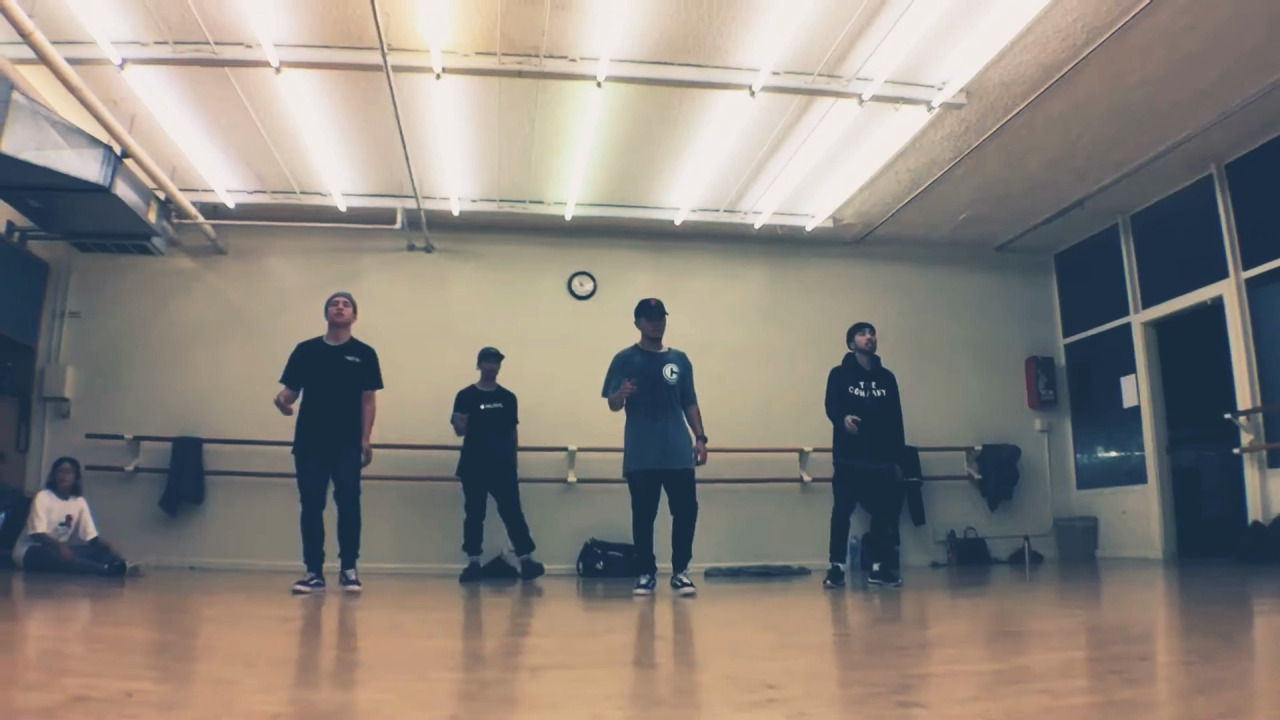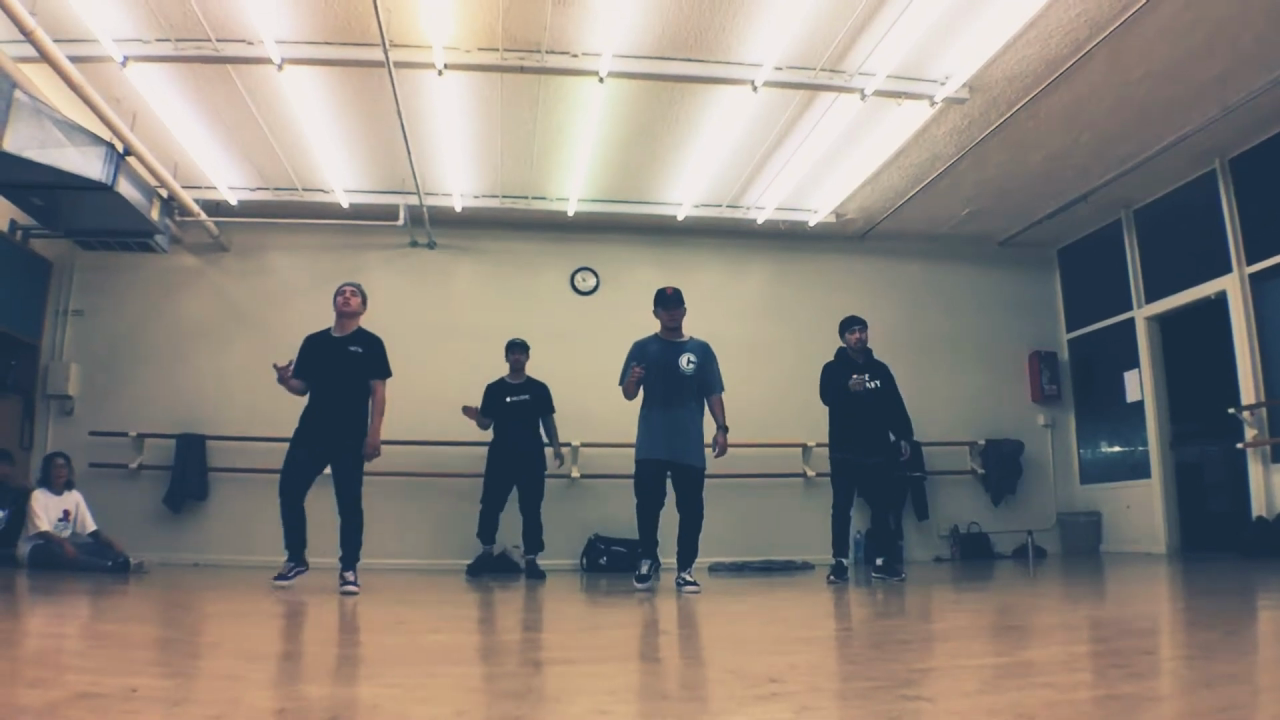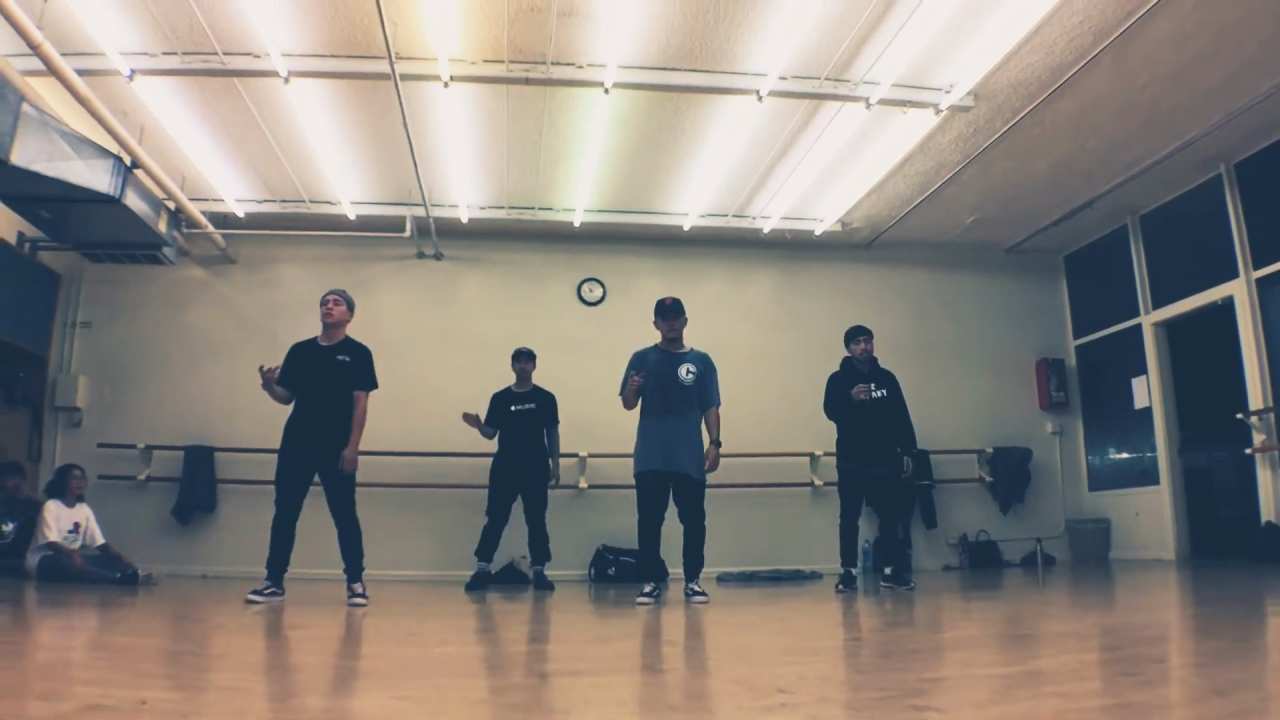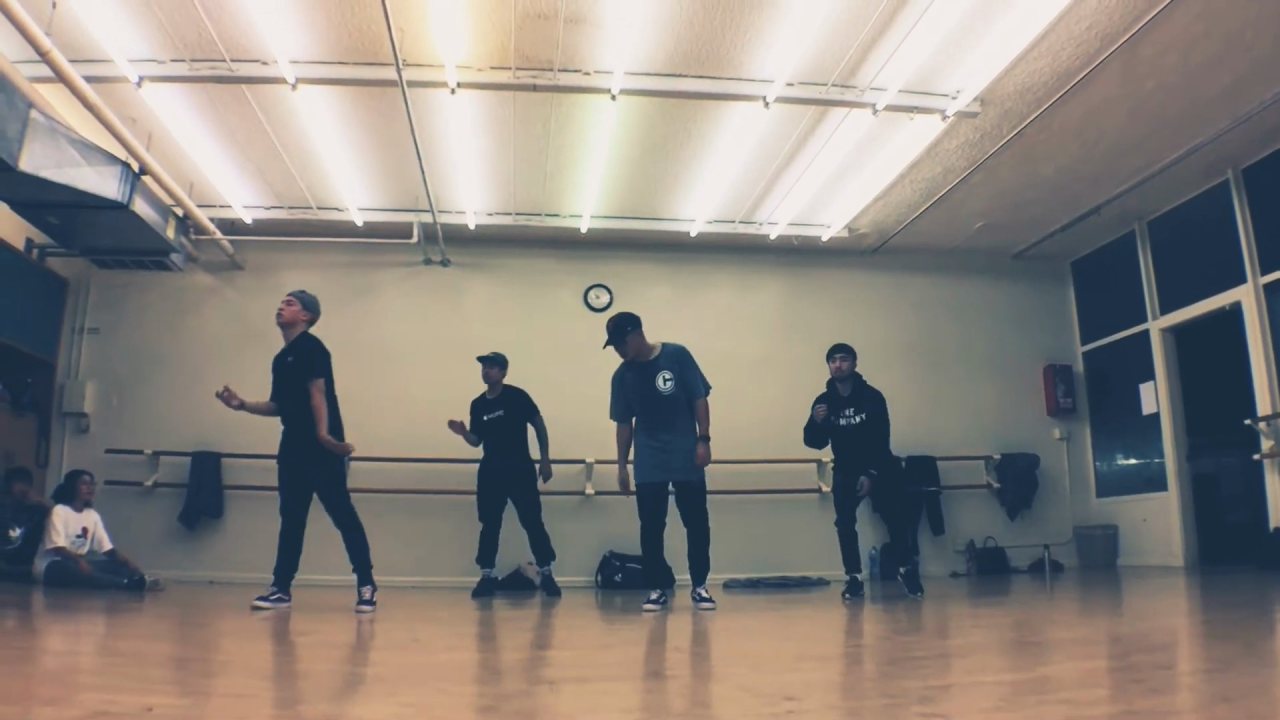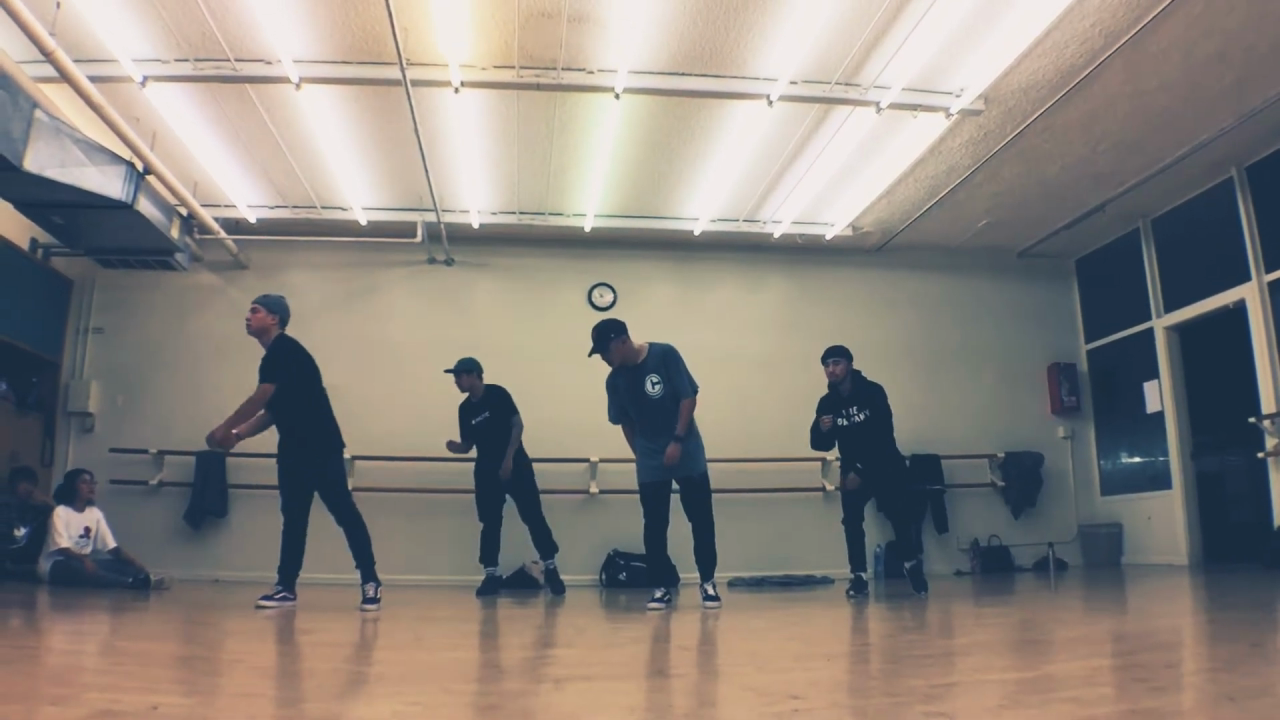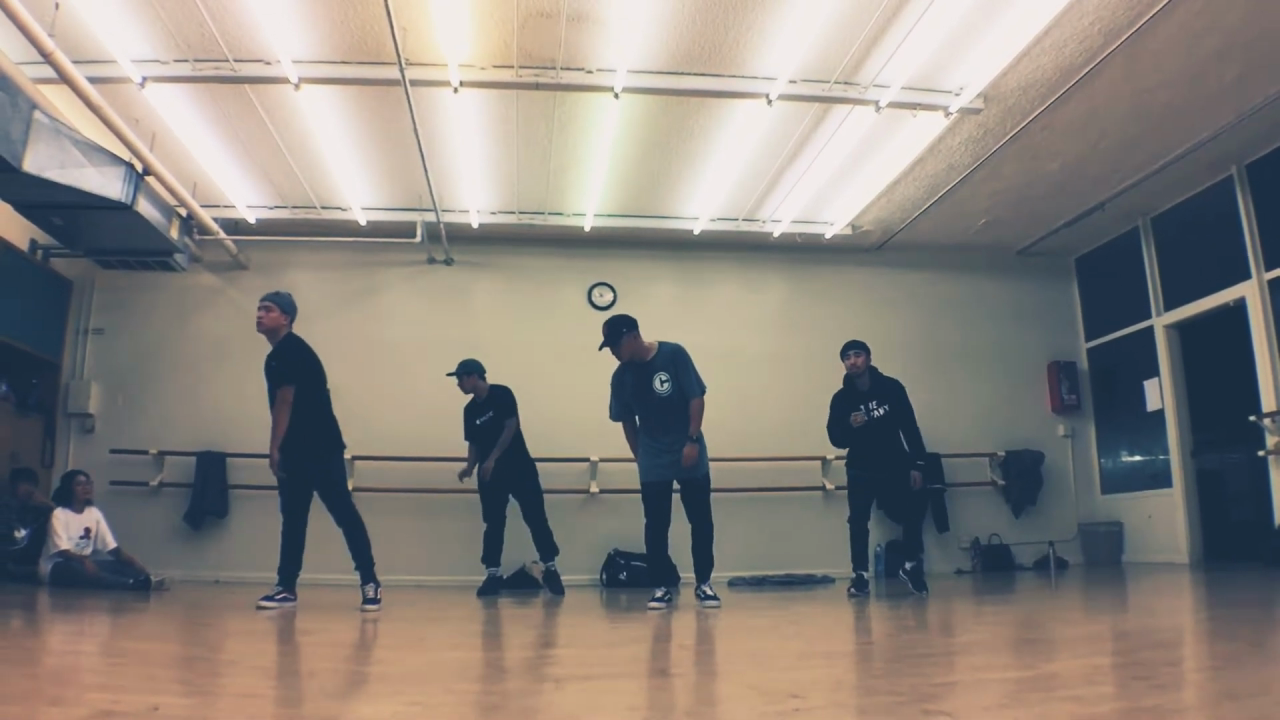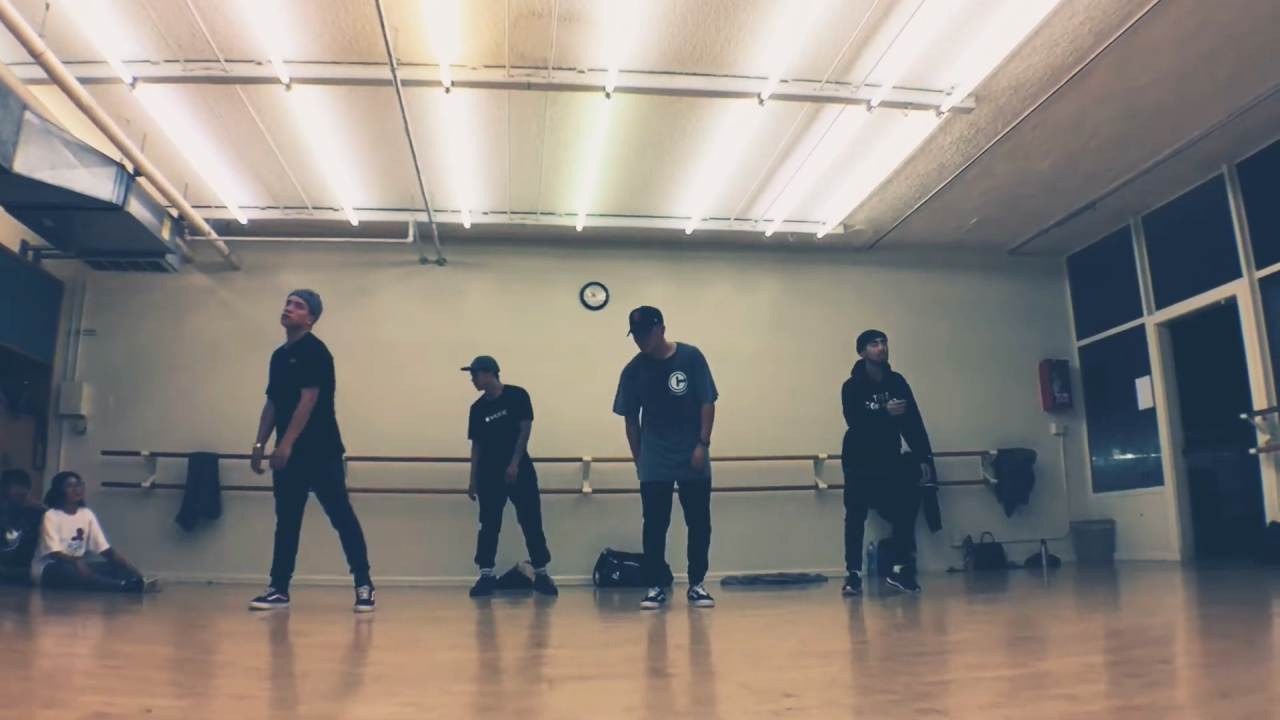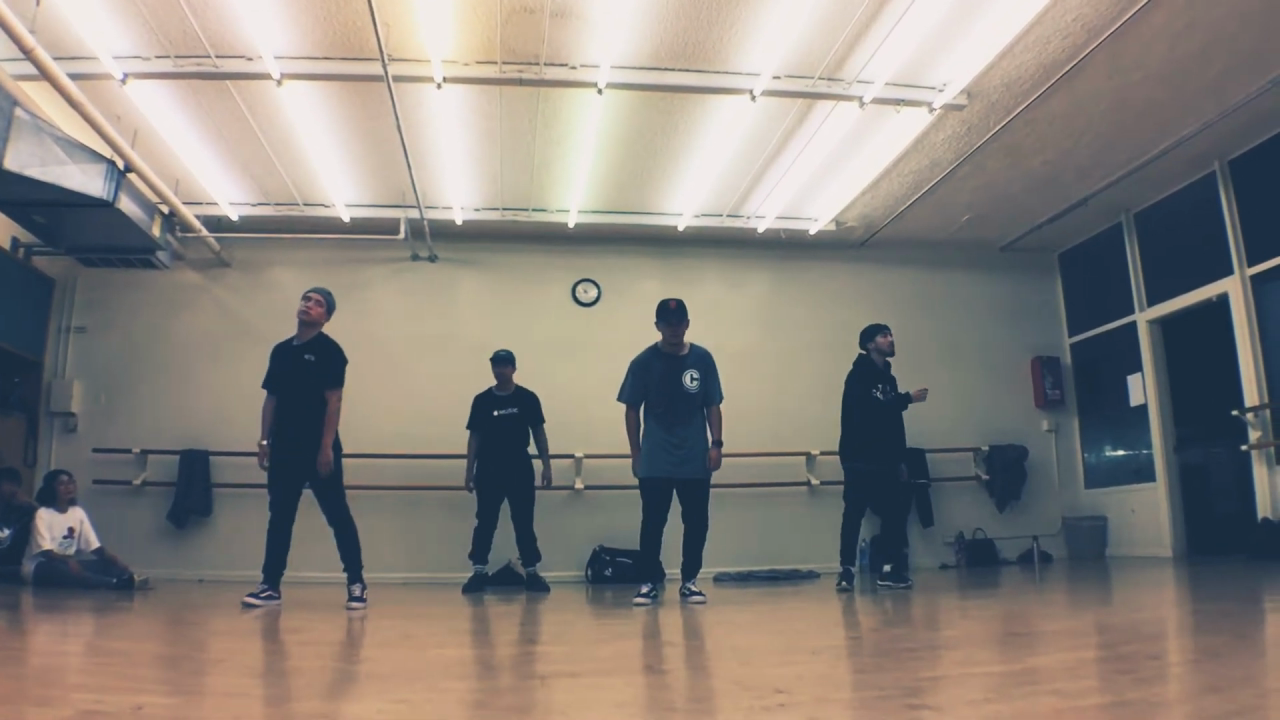
dt=0.5s
person 1, frame 1
left shoulder: (364, 354)
right shoulder: (305, 350)
left elbow: (368, 400)
right elbow: (291, 389)
left wrist: (365, 440)
right wrist: (282, 401)
left hip: (346, 443)
right hip: (309, 442)
left knee: (348, 502)
right knee: (311, 506)
left ankle: (349, 567)
right ankle: (314, 572)
person 1, frame 2
left shoulder: (370, 343)
right shoulder: (313, 342)
left elbow: (377, 390)
right elbow: (302, 388)
left wrist: (374, 432)
right wrist: (285, 380)
left hip: (349, 437)
right hip: (309, 431)
left knee: (349, 504)
right knee: (289, 491)
left ankle: (348, 571)
right ankle: (295, 559)
person 1, frame 3
left shoulder: (358, 353)
right shoulder: (299, 351)
left elbow: (360, 403)
right elbow: (287, 396)
left wrist: (352, 446)
right wrist: (270, 386)
left hip: (336, 449)
right hip: (296, 444)
left knee: (344, 514)
right knee: (284, 512)
left ankle: (355, 582)
right ankle: (274, 581)
person 1, frame 4
left shoulder: (310, 347)
right shoulder: (281, 358)
left elbow: (317, 392)
left wrist: (324, 433)
right wrist: (242, 404)
left hip: (322, 449)
right hip: (294, 449)
left knee: (343, 515)
right knee: (291, 518)
left ankle: (366, 585)
right ankle: (281, 588)
person 1, frame 5
left shoulder: (285, 350)
right shoulder: (272, 357)
left elbow: (260, 400)
right elbow: (273, 413)
left wrist: (225, 429)
right wrist: (238, 435)
left hip: (321, 446)
right hip: (293, 449)
left knee: (344, 511)
right knee: (293, 518)
left ankle: (370, 582)
right ankle: (286, 587)
person 1, frame 6
left shoulder: (293, 350)
right shoulder: (276, 356)
left elbow: (284, 403)
left wrist: (274, 449)
right wrist: (280, 451)
left hip: (321, 447)
right hip: (294, 450)
left knee: (344, 513)
right knee: (292, 519)
left ankle: (370, 583)
right ankle: (286, 587)
person 1, frame 7
left shoulder: (314, 351)
right shoulder: (279, 355)
left elbow: (308, 400)
right elbow: (272, 404)
left wrist: (287, 443)
right wrist: (259, 444)
left hip: (321, 450)
right hip: (288, 451)
left knee: (342, 516)
right knee: (286, 520)
left ankle: (364, 585)
right ankle: (279, 588)
person 1, frame 8
left shoulder: (329, 350)
right shoulder: (280, 351)
left elbow: (333, 401)
right elbow: (271, 399)
left wrist: (327, 447)
right wrist: (264, 440)
left hip: (319, 449)
right hip: (284, 448)
left knee: (338, 515)
right knee: (279, 517)
left ankle: (356, 583)
right ankle: (270, 585)
person 2, frame 1
left shoulder: (680, 360)
right shoulder: (625, 360)
left elbow: (690, 403)
right elbow: (613, 404)
left wrist: (700, 438)
right wrist: (621, 394)
left hip: (678, 451)
right hip: (640, 454)
left knee: (686, 509)
right knee: (643, 514)
left ankle: (680, 571)
right ankle: (646, 573)
person 2, frame 2
left shoulder: (701, 350)
right shoulder: (642, 348)
left elbow: (713, 392)
right elbow: (629, 394)
left wrist: (721, 427)
right wrist: (631, 380)
left hip: (690, 445)
right hip: (651, 444)
left knee: (691, 509)
right knee: (647, 504)
left ankle: (685, 570)
right ankle: (647, 560)
person 2, frame 3
left shoulder: (701, 361)
right shoulder: (642, 359)
left elbow: (711, 406)
right elbow: (628, 405)
left wrist: (714, 443)
right wrist: (630, 391)
left hip: (690, 457)
right hip: (650, 456)
left knee: (693, 519)
right knee: (649, 520)
left ankle: (692, 580)
right ankle: (650, 581)
person 2, frame 4
left shoulder: (677, 356)
right shoulder: (622, 376)
left elbow: (700, 398)
right elbow: (624, 423)
left wrist: (703, 440)
right wrist: (622, 465)
left hip: (687, 458)
right hip: (648, 463)
left knee: (697, 523)
right knee: (651, 527)
left ankle: (699, 586)
right ankle: (657, 588)
person 2, frame 5
left shoulder: (665, 355)
right shoulder: (614, 380)
left elbow: (689, 398)
left wrist: (677, 440)
right wrist: (641, 455)
left hip: (686, 452)
right hip: (650, 461)
left knee: (701, 519)
right knee: (654, 526)
left ankle: (707, 581)
right ankle: (662, 587)
person 2, frame 6
left shoulder: (674, 355)
right shoulder: (621, 377)
left elbow: (696, 398)
right elbow: (627, 422)
left wrist: (692, 441)
right wrist: (640, 457)
left hip: (689, 454)
right hip: (653, 460)
left knee: (701, 520)
right knee: (656, 525)
left ankle: (703, 582)
right ankle: (662, 586)
person 2, frame 7
left shoulder: (691, 357)
right shoulder: (633, 371)
left elbow: (707, 403)
right elbow: (631, 418)
left wrist: (703, 444)
right wrist: (638, 458)
left hip: (693, 458)
right hip: (654, 462)
left knee: (699, 523)
right knee: (654, 525)
left ankle: (696, 584)
right ankle: (656, 586)
person 2, frame 8
left shoulder: (703, 359)
right shoulder: (643, 362)
left elbow: (713, 405)
right elbow: (632, 410)
left wrist: (716, 443)
right wrist: (635, 453)
left hip: (695, 458)
right hip: (655, 460)
left knee: (697, 521)
right knee: (653, 521)
left ankle: (689, 581)
right ankle: (649, 582)
person 3, frame 1
left shoulder: (887, 377)
right shoulder: (840, 374)
left elbow: (896, 420)
right elbow: (831, 406)
left wrist: (896, 457)
right wrist: (843, 419)
left hip: (881, 459)
right hip: (848, 458)
left knee: (884, 513)
right knee: (842, 512)
left ankle: (878, 566)
right ankle: (837, 567)
person 3, frame 2
left shoulder: (880, 369)
right shoulder: (833, 368)
left elbow: (895, 405)
right elbow: (827, 397)
left wrist: (903, 436)
right wrist: (847, 388)
left hip: (878, 451)
right hip: (844, 452)
left knee: (882, 507)
right knee: (842, 507)
left ankle: (881, 561)
right ankle: (840, 562)
person 3, frame 3
left shoulder: (887, 378)
right shoulder: (839, 379)
left elbow: (901, 417)
right elbow: (831, 412)
left wrist: (906, 450)
right wrist: (850, 398)
left hip: (885, 460)
right hip: (851, 462)
left knee: (891, 515)
right knee: (849, 516)
left ankle: (891, 570)
right ankle: (848, 571)
person 3, frame 4
left shoulder: (872, 397)
right shoulder: (823, 401)
left elbow: (882, 439)
right elbow: (816, 442)
left wrist: (871, 473)
right wrist: (816, 423)
left hip: (880, 471)
right hip: (845, 473)
left knee: (895, 520)
right knee: (844, 523)
left ankle: (907, 570)
right ankle: (854, 578)
person 3, frame 5
left shoulder: (873, 392)
right shoulder: (827, 403)
left elbow: (883, 435)
right elbow: (822, 445)
left wrist: (861, 470)
right wrist: (822, 430)
left hip: (887, 467)
right hip: (852, 469)
left knee: (900, 516)
right knee: (851, 521)
left ankle: (912, 565)
right ankle: (859, 576)
person 3, frame 6
left shoulder: (891, 388)
right shoulder: (841, 398)
left elbow: (909, 426)
right elbow: (837, 440)
left wrist: (916, 463)
right wrist: (849, 426)
left hip: (895, 465)
right hip: (861, 470)
left knee: (914, 510)
right knee: (858, 520)
left ankle: (913, 567)
right ankle: (860, 575)
person 3, frame 7
left shoulder: (897, 382)
right shoulder: (852, 387)
left elbow: (913, 421)
right elbow: (855, 423)
left wrist: (924, 457)
right wrist: (884, 413)
left hip: (891, 462)
right hip: (859, 465)
left knee: (905, 513)
right knee: (855, 518)
left ankle: (899, 569)
right ankle: (854, 574)
person 3, frame 8
left shoulder: (888, 378)
right shoulder: (859, 375)
right elbow: (870, 411)
left wrist: (900, 459)
right wrist: (908, 399)
left hip: (885, 459)
right hip: (859, 458)
left knee: (895, 512)
right knee: (854, 513)
left ankle: (889, 569)
right ankle: (847, 570)
person 4, frame 1
left shoulder: (508, 398)
right shoulder: (465, 396)
left elbow: (512, 432)
right elbow: (459, 431)
left wrist: (514, 463)
right wrist: (460, 424)
left hip: (503, 465)
right hip: (474, 466)
left knee: (513, 512)
right knee: (474, 514)
left ankle: (526, 559)
right ankle: (474, 563)
person 4, frame 2
left shoulder: (539, 388)
right shoulder: (494, 389)
left elbow: (547, 420)
right elbow: (486, 424)
left wrist: (556, 446)
right wrist: (476, 417)
left hip: (532, 458)
right hip: (500, 456)
left knee: (531, 510)
right knee: (490, 505)
left ankle: (531, 559)
right ankle: (487, 553)
person 4, frame 3
left shoulder: (546, 398)
right shoulder: (499, 398)
left elbow: (552, 432)
right elbow: (491, 433)
left wrist: (555, 464)
right wrist: (478, 426)
left hip: (536, 467)
right hip: (505, 466)
left knee: (536, 520)
right knee: (496, 518)
left ankle: (538, 571)
right ankle: (483, 569)
person 4, frame 4
left shoulder: (517, 396)
right shoulder: (477, 405)
left elbow: (539, 426)
right elbow: (477, 440)
left wrist: (545, 460)
right wrist: (463, 433)
left hip: (521, 469)
right hip: (490, 472)
left knee: (533, 522)
right knee: (489, 524)
left ankle: (546, 573)
right ankle: (487, 576)
person 4, frame 5
left shoulder: (498, 394)
right shoulder: (465, 409)
left elbow: (517, 425)
right elbow: (469, 443)
left wrist: (509, 458)
right wrist: (458, 447)
left hip: (515, 466)
right hip: (486, 471)
left knee: (533, 517)
right knee: (490, 523)
left ankle: (550, 567)
right ankle: (491, 574)
person 4, frame 6
left shoulder: (502, 394)
right shoulder: (470, 410)
left elbow: (511, 428)
right elbow: (474, 444)
left wrist: (491, 459)
right wrist: (469, 468)
left hip: (520, 466)
right hip: (490, 472)
left knee: (536, 518)
right knee: (493, 523)
left ankle: (550, 569)
right ankle: (492, 575)
person 4, frame 7
left shoulder: (517, 396)
right shoulder: (477, 408)
left elbow: (525, 430)
right elbow: (476, 445)
left wrist: (514, 463)
right wrist: (473, 479)
left hip: (520, 470)
right hip: (490, 473)
left knee: (531, 522)
right knee: (489, 525)
left ankle: (541, 574)
right ankle: (486, 575)
person 4, frame 8
left shoulder: (528, 398)
right shoulder: (481, 400)
left elbow: (539, 433)
right elbow: (474, 437)
left wrist: (546, 466)
right wrist: (469, 471)
left hip: (520, 469)
right hip: (488, 470)
left knee: (524, 523)
right knee: (485, 522)
left ankle: (531, 572)
right ankle: (479, 572)
